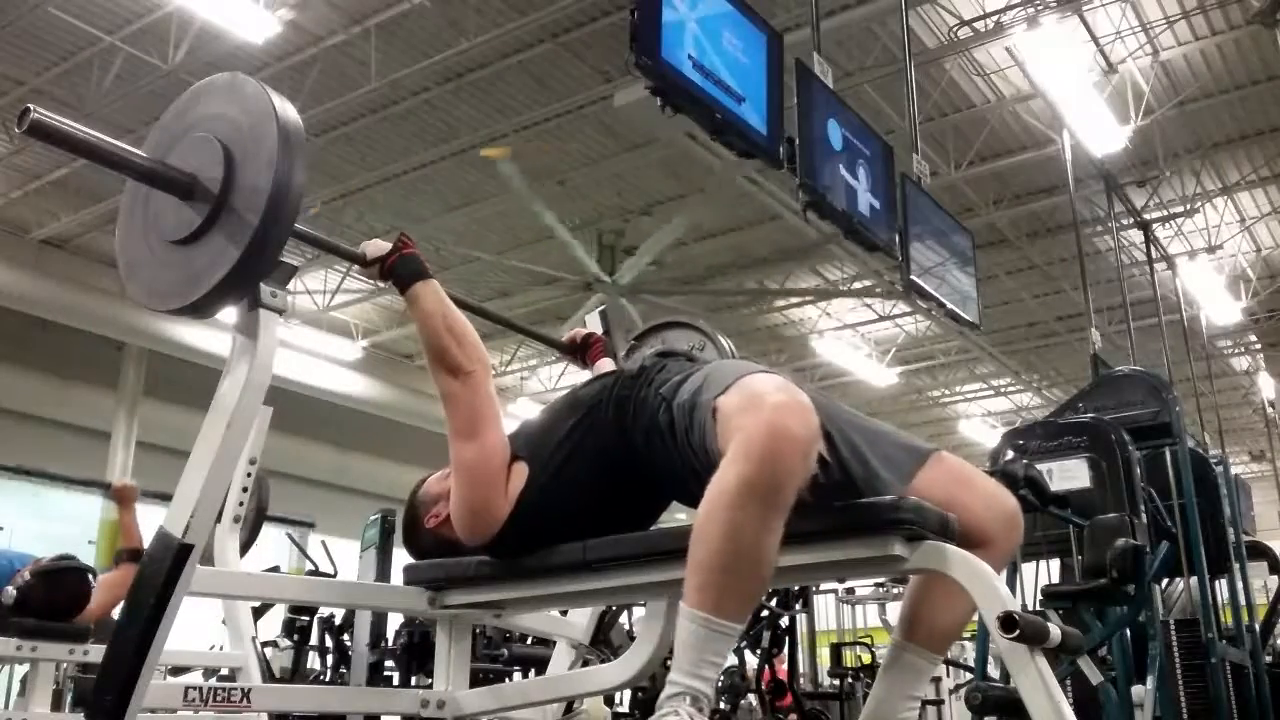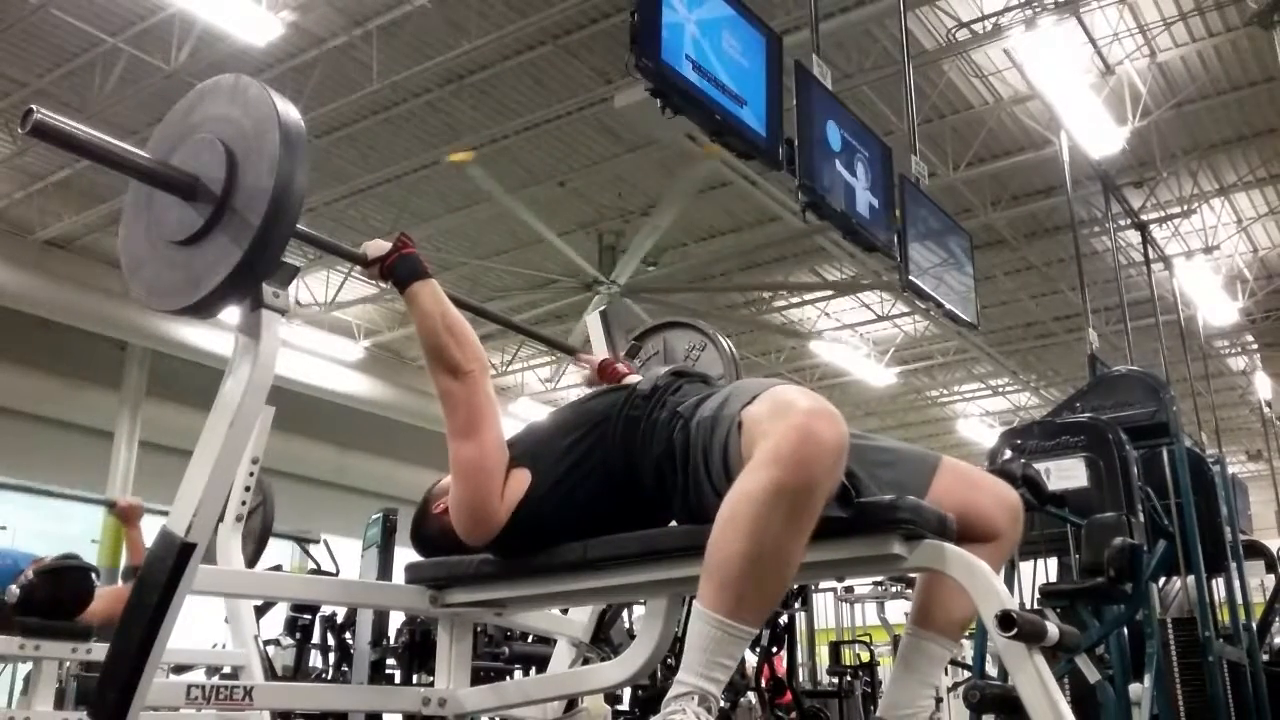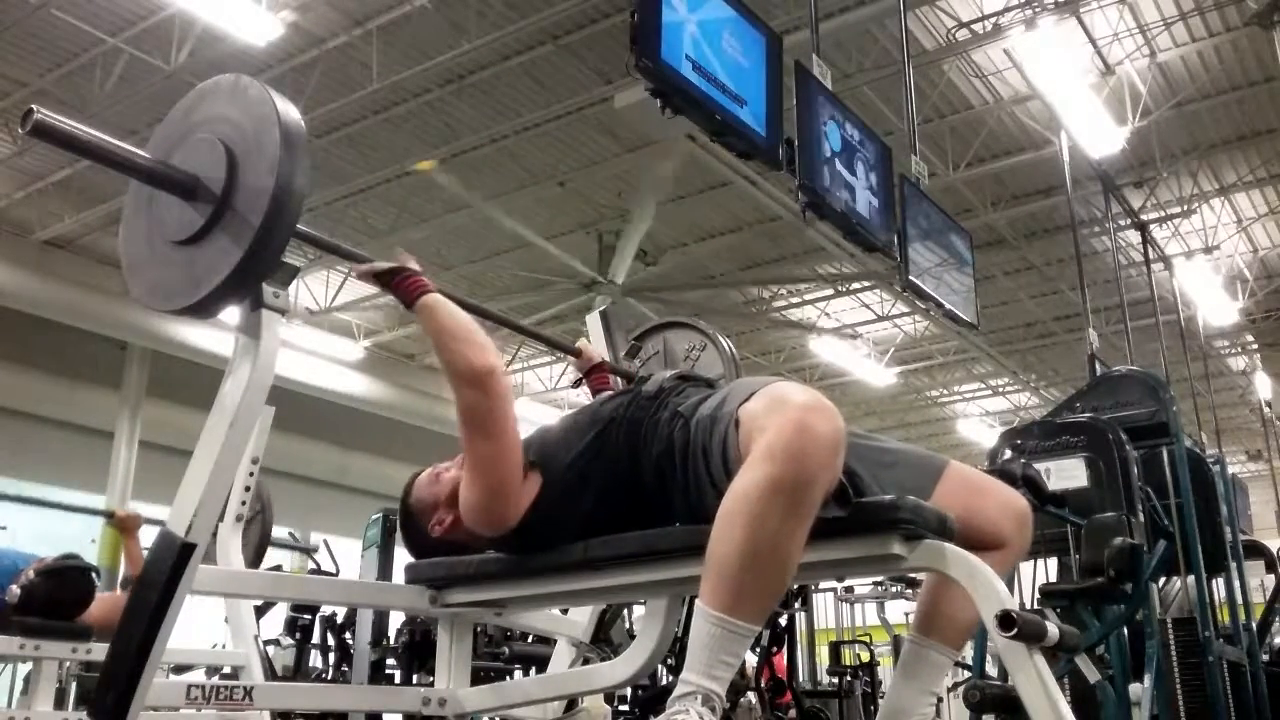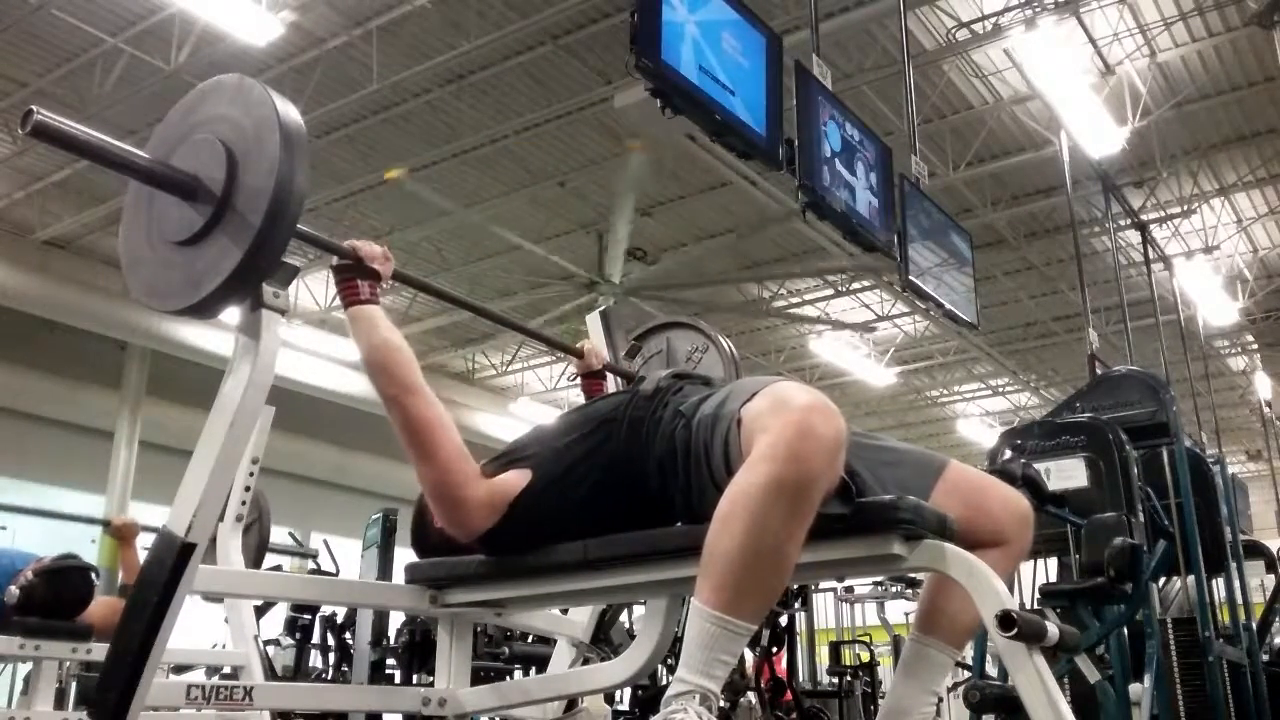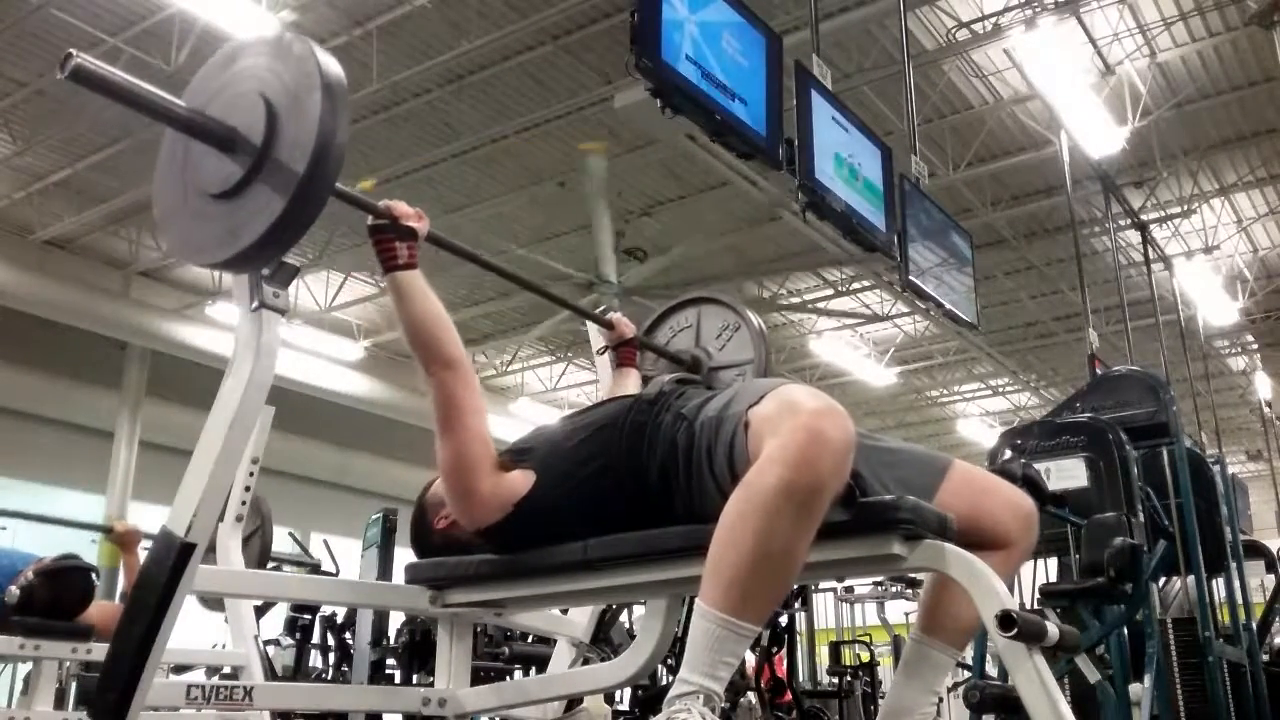
dt=1s
person 1, frame 1
left shoulder: (543, 480)
left elbow: (609, 406)
right elbow: (464, 368)
left wrist: (596, 354)
right wrist: (407, 271)
left knee: (992, 518)
person 1, frame 2
left shoulder: (542, 477)
right shoulder: (490, 511)
left elbow: (629, 416)
right elbow: (462, 367)
left wrist: (609, 375)
right wrist: (407, 271)
left knee: (994, 512)
person 1, frame 3
left shoulder: (545, 479)
right shoulder: (497, 511)
right elbow: (481, 375)
left wrist: (597, 375)
right wrist: (408, 286)
left knee: (1005, 520)
person 1, frame 4
left shoulder: (530, 481)
right shoulder: (480, 511)
right elbow: (406, 394)
left wrist: (596, 381)
right wrist: (360, 292)
left knee: (1005, 521)
person 1, frame 5
left shoulder: (546, 472)
right shoulder: (487, 505)
left elbow: (622, 419)
right elbow: (449, 372)
left wrist: (624, 355)
right wrist: (398, 260)
left knee: (1010, 518)
